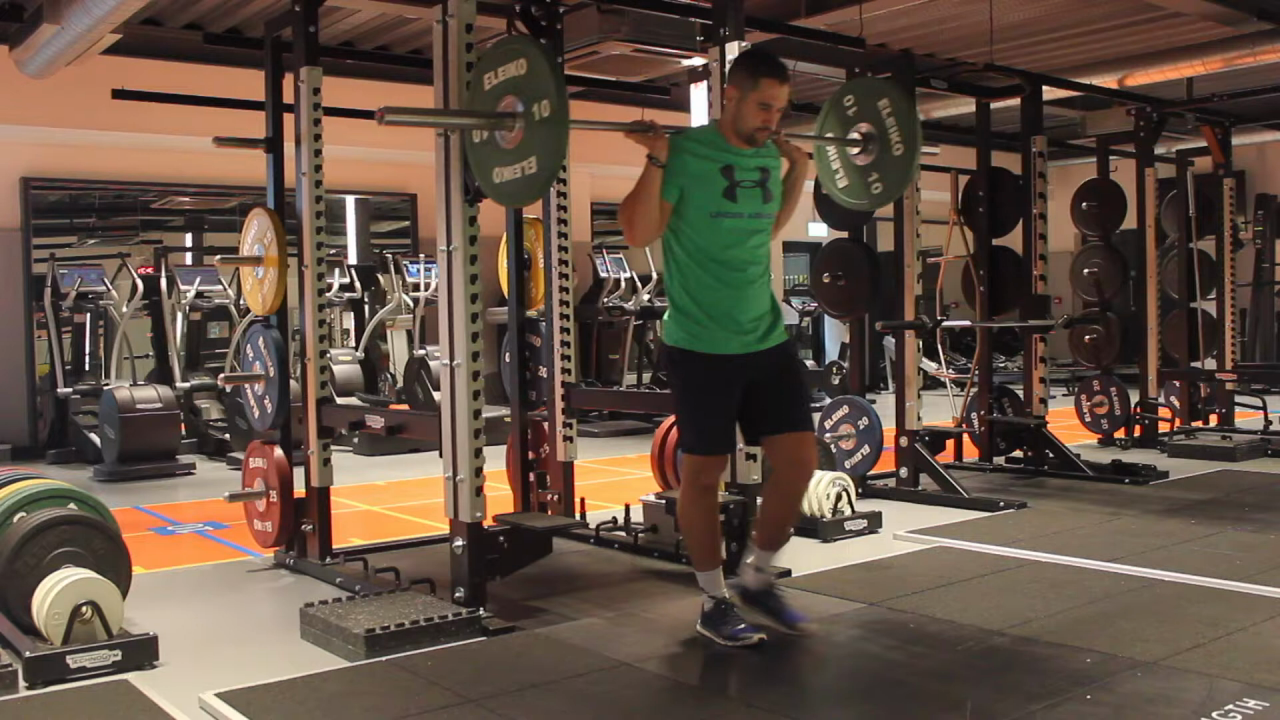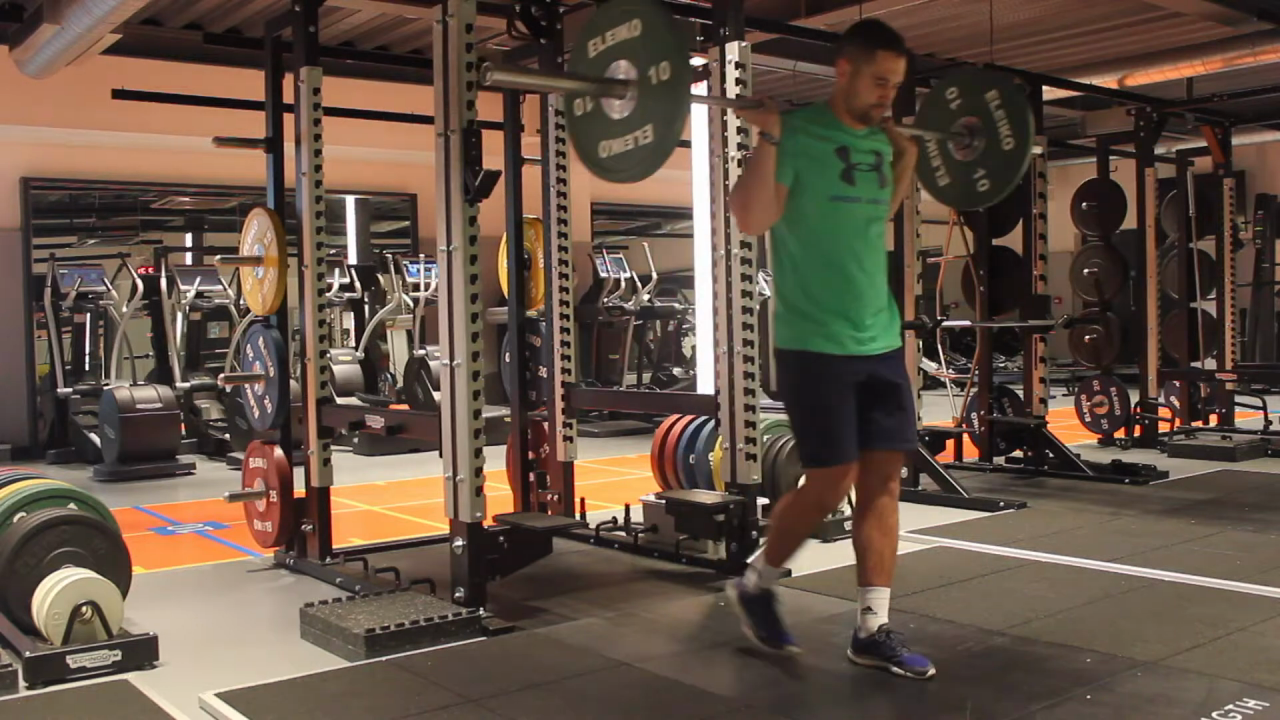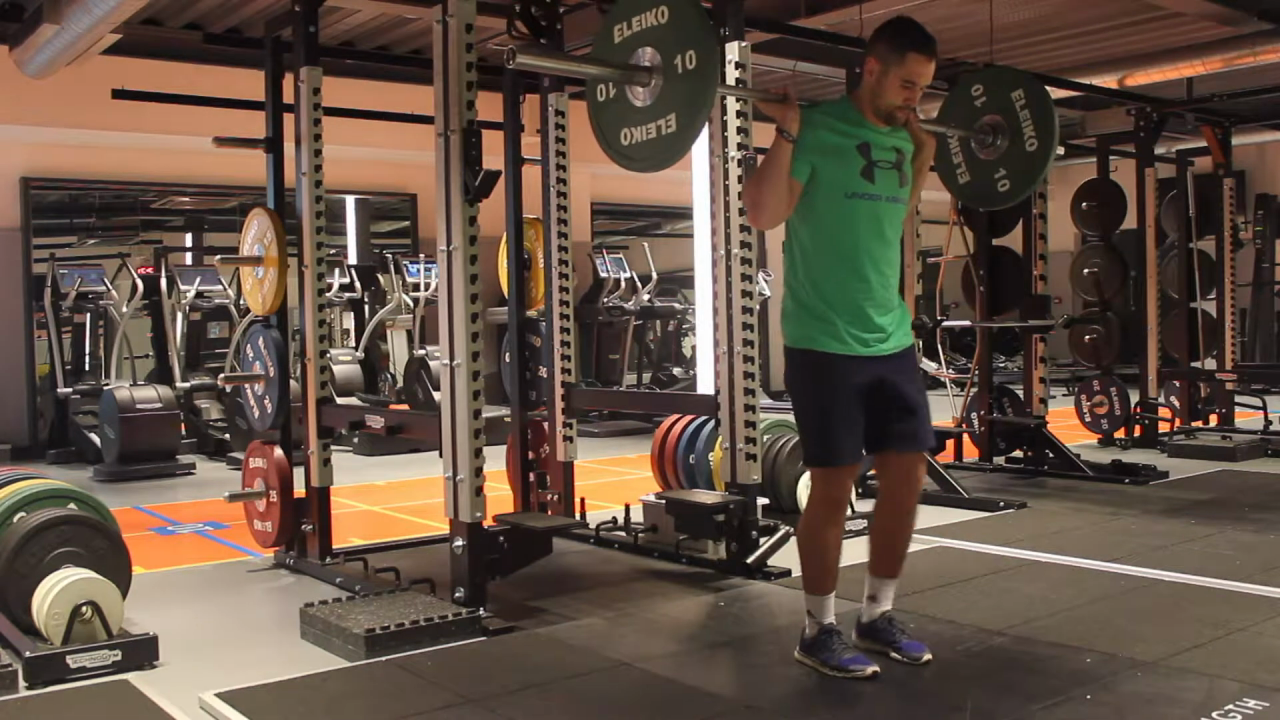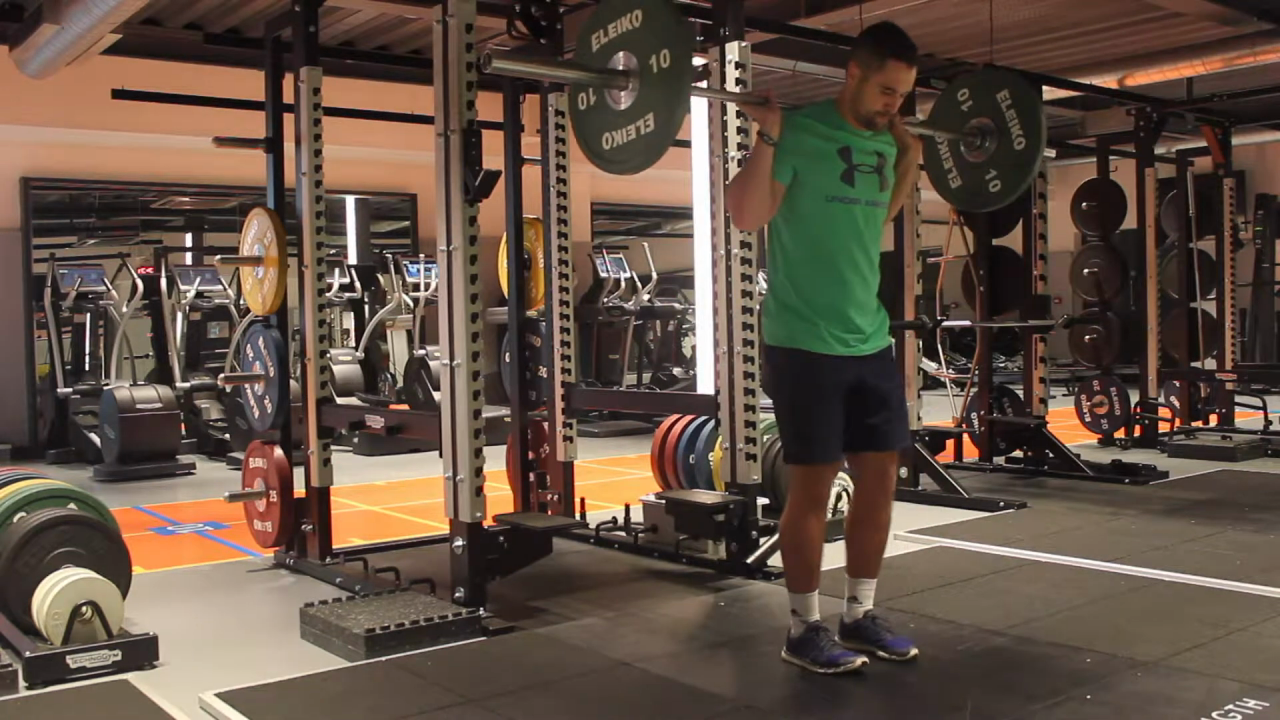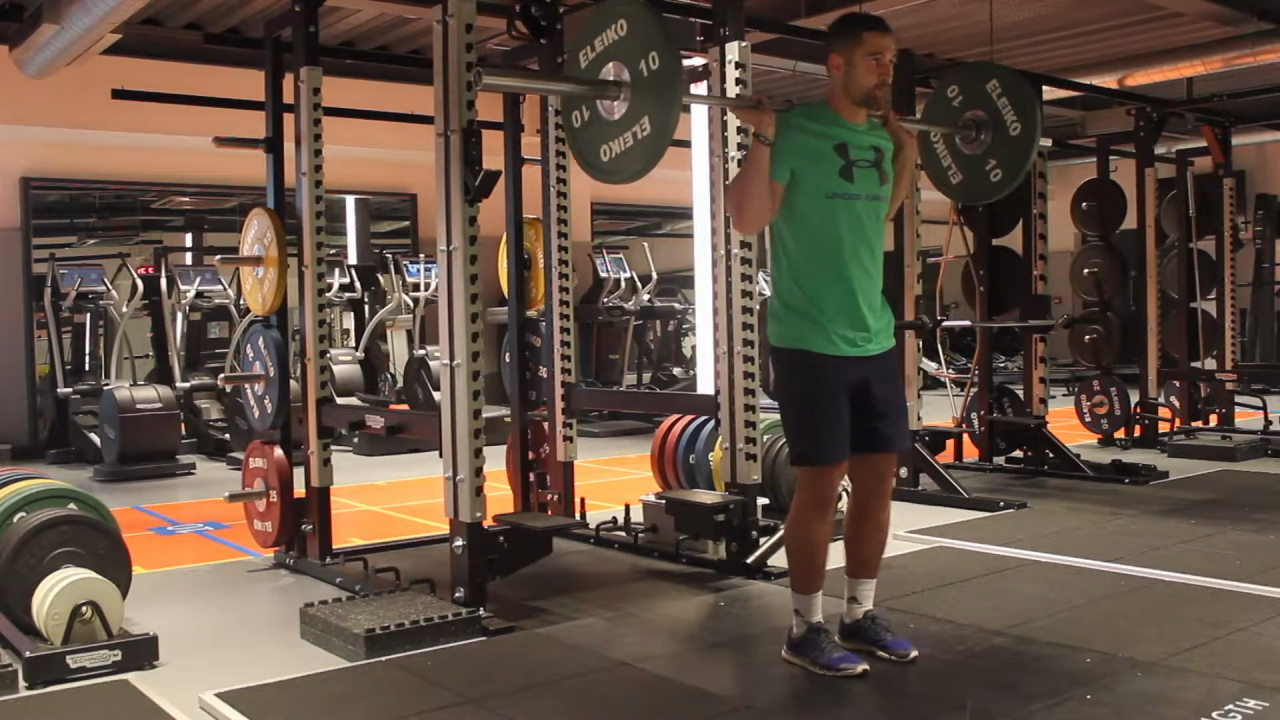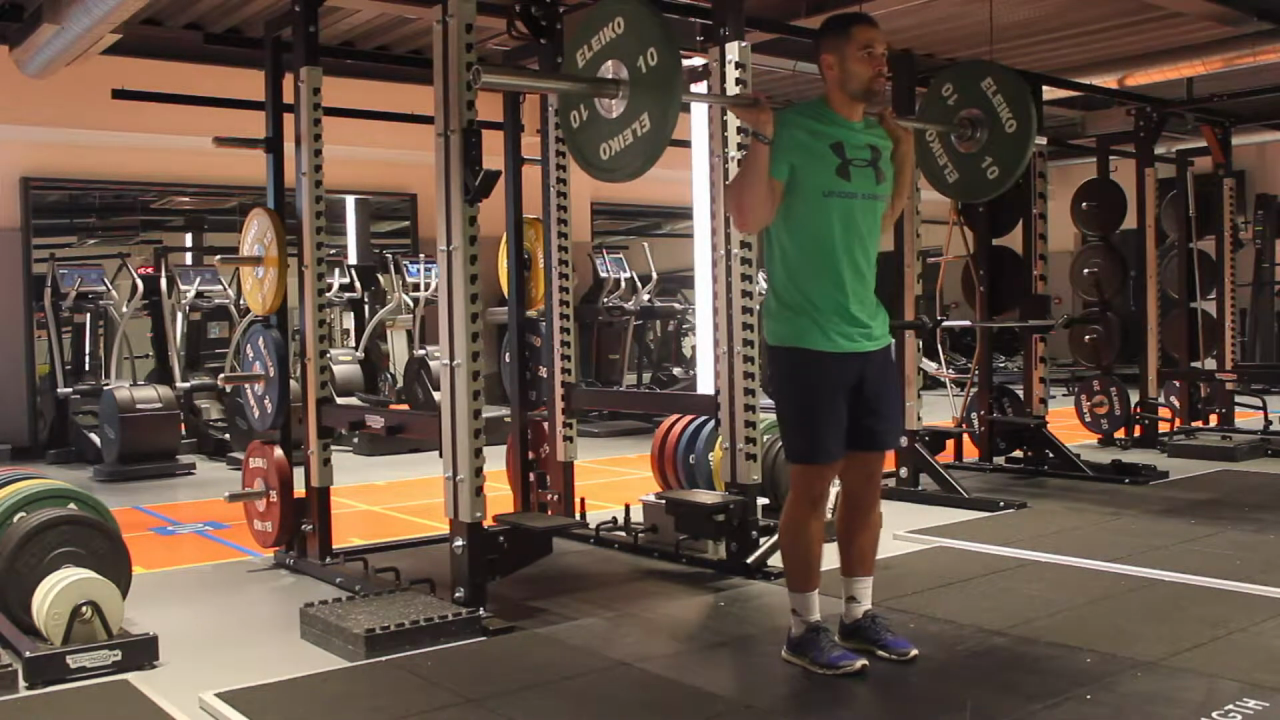
dt=0.7s
person 1, frame 1
left shoulder: (768, 157)
right shoulder: (688, 151)
right elbow: (638, 232)
left wrist: (799, 169)
right wrist: (657, 160)
left hip: (766, 339)
right hip: (700, 346)
left knee: (798, 460)
right knee: (705, 473)
left ankle: (755, 578)
right ankle: (714, 601)
person 1, frame 2
left shoulder: (878, 143)
right shoulder: (799, 134)
right elbow: (752, 219)
left wrist: (906, 158)
right wrist: (768, 137)
left hip: (879, 341)
right hip: (813, 345)
left knee: (883, 481)
right knee: (830, 483)
left ankle: (874, 628)
right ankle: (757, 584)
person 1, frame 3
left shoulder: (899, 139)
right shoulder: (818, 129)
right elbow: (764, 212)
left wrist: (923, 154)
right wrist: (786, 132)
left hip: (891, 340)
right hip: (824, 344)
left knee: (906, 481)
right knee: (835, 486)
left ankle: (876, 616)
right ankle: (819, 630)
person 1, frame 4
left shoulder: (883, 143)
right shoulder: (800, 131)
right elbow: (747, 215)
left wrist: (909, 159)
right wrist: (767, 133)
left hip: (870, 340)
right hip: (805, 343)
left knee: (880, 477)
right knee: (814, 484)
left ankle: (858, 615)
right ankle: (804, 628)
person 1, frame 5
left shoulder: (879, 140)
right shoulder: (795, 132)
right elbow: (748, 219)
left wrist: (906, 153)
right wrist: (762, 137)
left hip: (874, 339)
right hip: (811, 343)
left knee: (878, 480)
right knee: (821, 484)
left ankle: (859, 616)
right ankle: (806, 630)
person 1, frame 6
left shoulder: (876, 138)
right shoulder: (793, 129)
right elbow: (749, 217)
left wrist: (905, 151)
right wrist: (760, 134)
left hip: (869, 336)
right hip: (807, 341)
left knee: (866, 478)
right knee: (814, 482)
left ankle: (858, 615)
right ankle: (805, 628)
